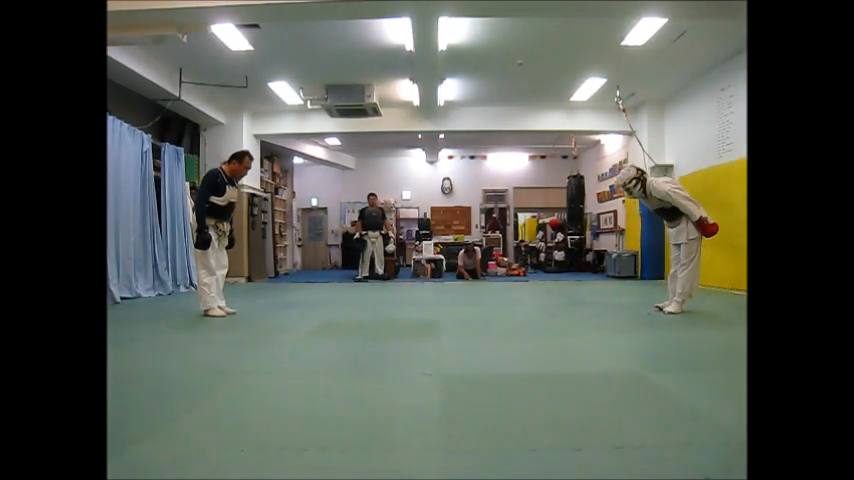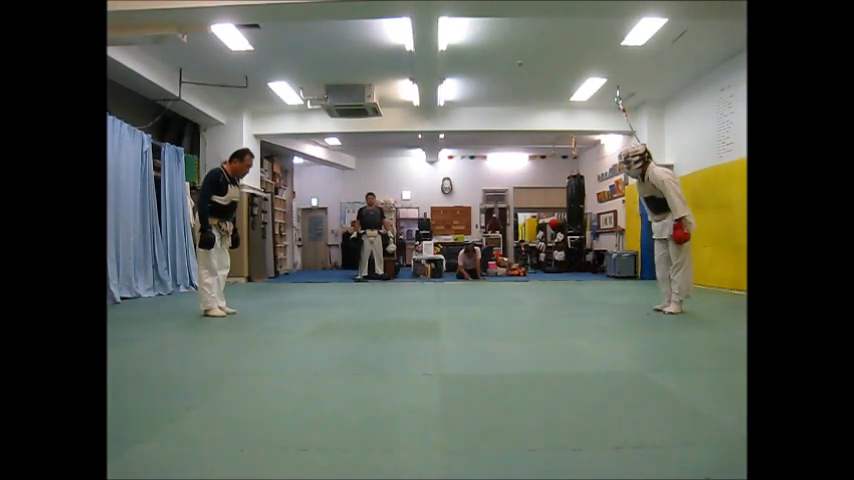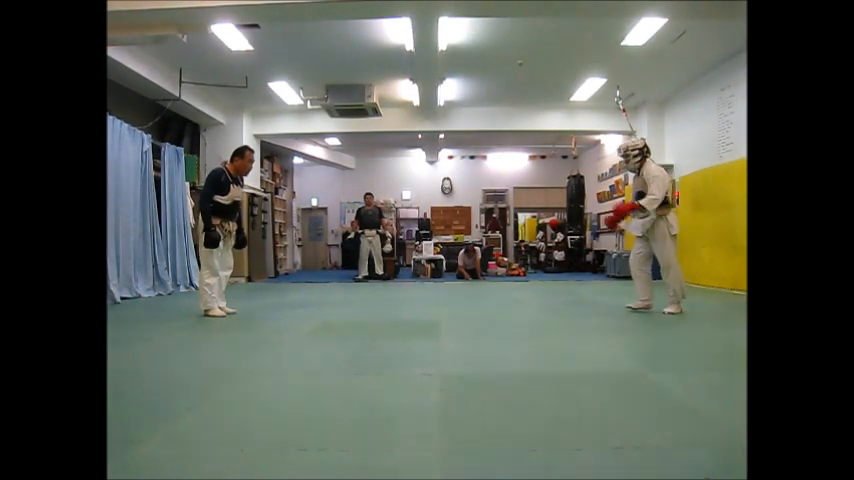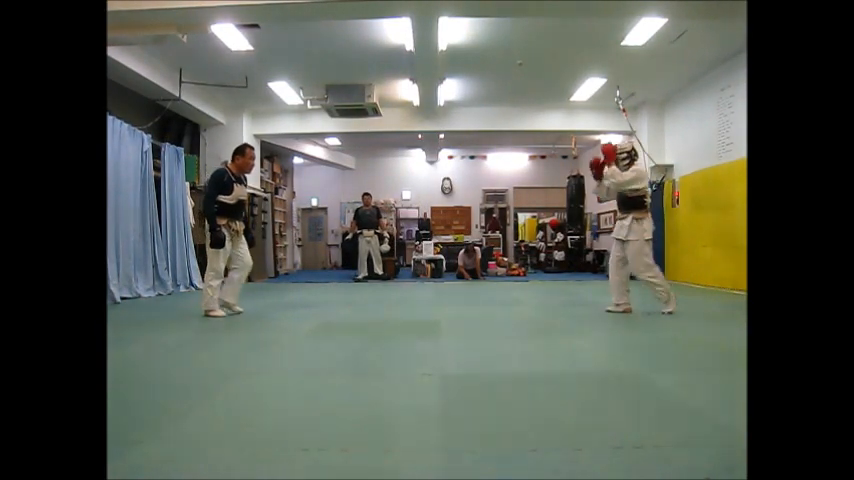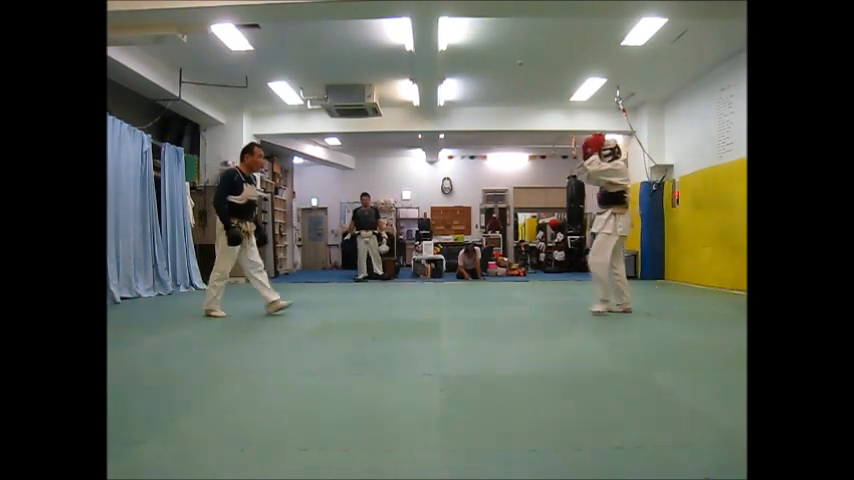
dt=0.2s
person 1, frame 1
left shoulder: (233, 180)
right shoulder: (213, 176)
right elbow: (200, 203)
left wrist: (230, 231)
right wrist: (202, 230)
left hip: (220, 227)
right hip: (207, 226)
left knee: (220, 267)
right knee: (207, 267)
left ankle: (219, 304)
right ankle: (209, 306)
person 1, frame 2
left shoulder: (235, 179)
right shoulder: (215, 175)
right elbow: (202, 203)
left wrist: (234, 230)
right wrist: (205, 229)
left hip: (224, 227)
right hip: (210, 226)
left knee: (222, 267)
right knee: (209, 267)
left ankle: (219, 303)
right ankle: (209, 306)
person 1, frame 3
left shoulder: (239, 179)
right shoulder: (217, 175)
right elbow: (204, 202)
left wrist: (240, 230)
right wrist: (209, 229)
left hip: (228, 227)
right hip: (213, 226)
left knee: (225, 267)
right knee: (211, 267)
left ankle: (219, 303)
right ankle: (209, 306)
person 1, frame 4
left shoulder: (242, 178)
right shoulder: (220, 175)
right elbow: (208, 203)
left wrist: (247, 230)
right wrist: (214, 229)
left hip: (236, 228)
right hip: (220, 226)
left knee: (244, 263)
right knee: (216, 268)
left ankle: (226, 299)
right ankle: (210, 307)
person 1, frame 5
left shoulder: (251, 178)
right shoulder: (230, 175)
right elbow: (218, 202)
left wrist: (257, 229)
right wrist: (228, 227)
left hip: (247, 228)
right hip: (231, 227)
left knee: (256, 266)
right knee: (222, 268)
left ankle: (273, 301)
right ankle: (211, 307)
person 2, frame 1
left shoulder: (661, 187)
right shoulder: (643, 194)
left elbow: (688, 204)
left wrist: (704, 224)
left hip: (691, 225)
right hip: (675, 228)
left knee: (687, 264)
right knee: (676, 265)
left ankle: (678, 303)
right ankle: (673, 300)
person 2, frame 2
left shoulder: (661, 175)
right shoulder: (640, 181)
left elbow: (677, 201)
left wrist: (680, 226)
right wrist: (656, 224)
left hip: (676, 224)
right hip: (661, 224)
left knee: (679, 263)
right knee: (661, 262)
left ankle: (676, 302)
right ankle: (669, 299)
person 2, frame 3
left shoulder: (655, 172)
right shoulder: (637, 175)
left elbow: (655, 198)
right elbow: (636, 199)
left wrist: (631, 207)
right wrist: (619, 214)
left hip: (661, 222)
right hip: (645, 224)
left knee: (668, 263)
right knee: (637, 262)
left ankle: (676, 303)
right ankle: (644, 300)
person 2, frame 4
left shoulder: (638, 172)
right shoulder: (622, 175)
left elbow: (616, 180)
right elbow: (604, 193)
left wrist: (609, 165)
right wrist: (598, 173)
left hip: (637, 225)
right hip: (623, 225)
left knee: (642, 267)
right knee: (616, 265)
left ankle: (668, 298)
right ankle: (622, 303)
person 2, frame 5
left shoulder: (619, 167)
right shoulder: (605, 172)
left elbow: (593, 170)
right elbow: (583, 175)
left wrist: (594, 152)
right wrist: (587, 155)
left hip: (615, 220)
right hip: (610, 220)
left knee: (597, 259)
right knee: (614, 263)
left ankle: (603, 301)
right ankle: (624, 303)
